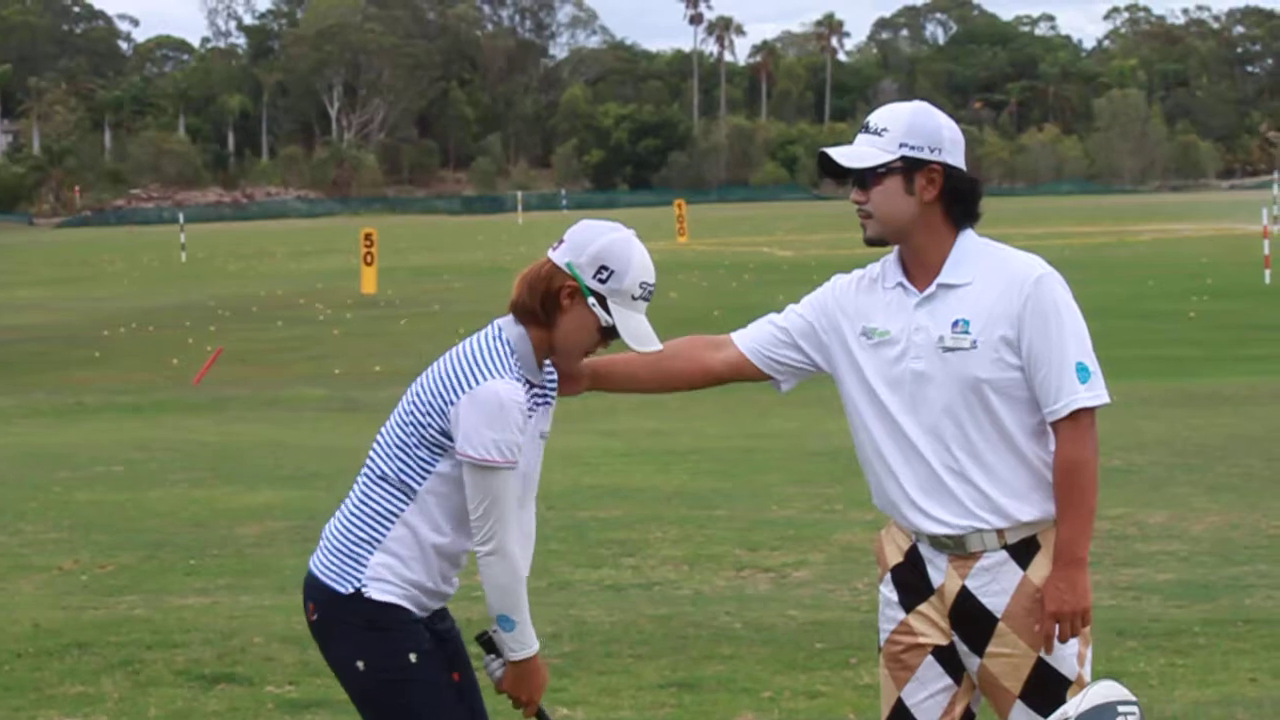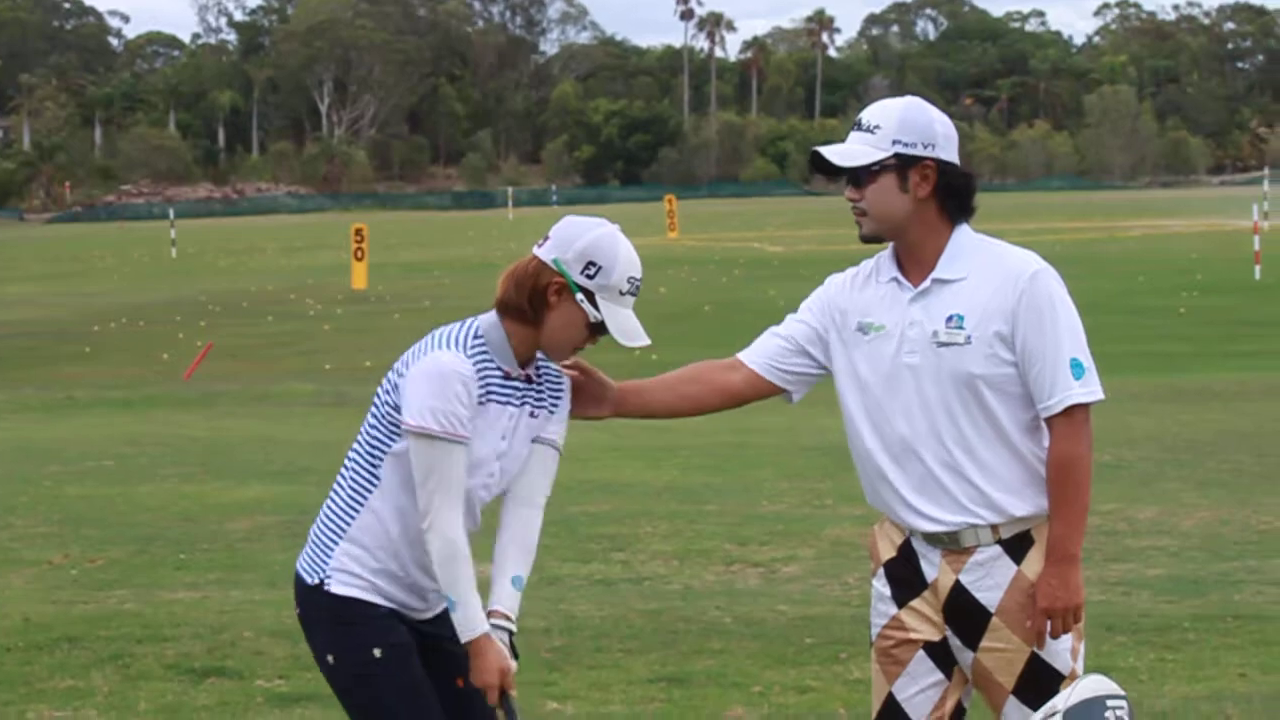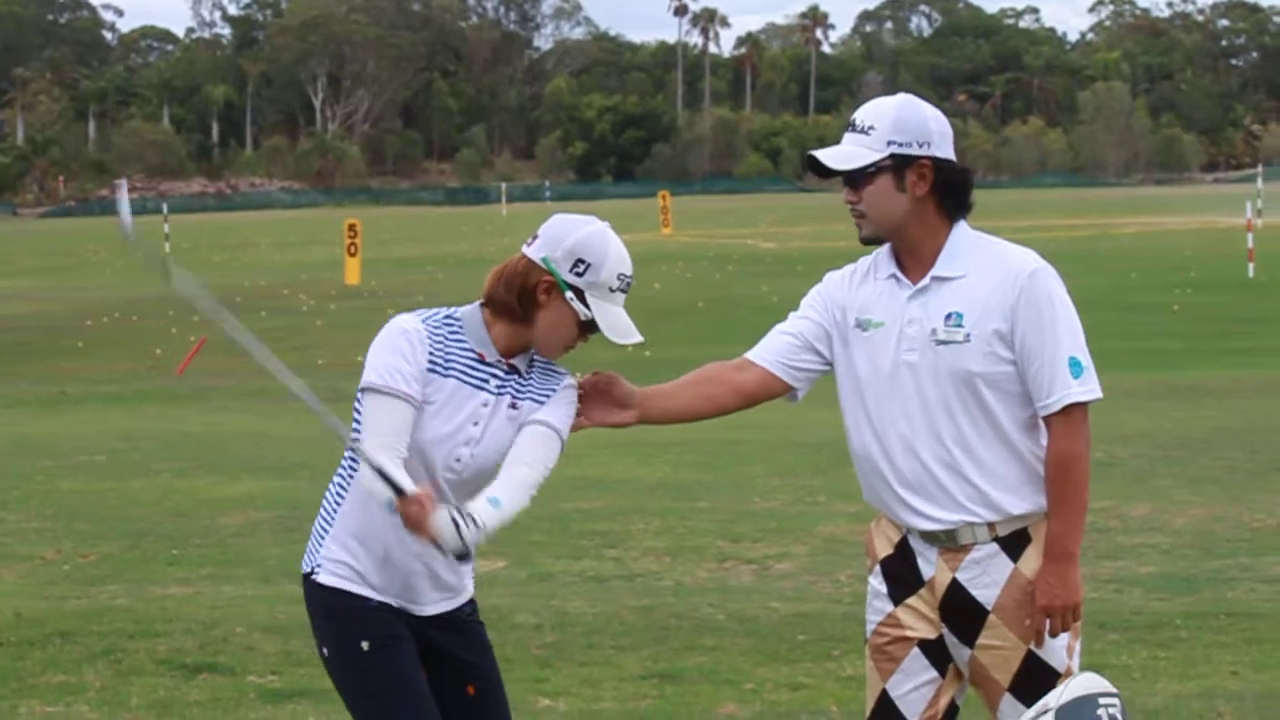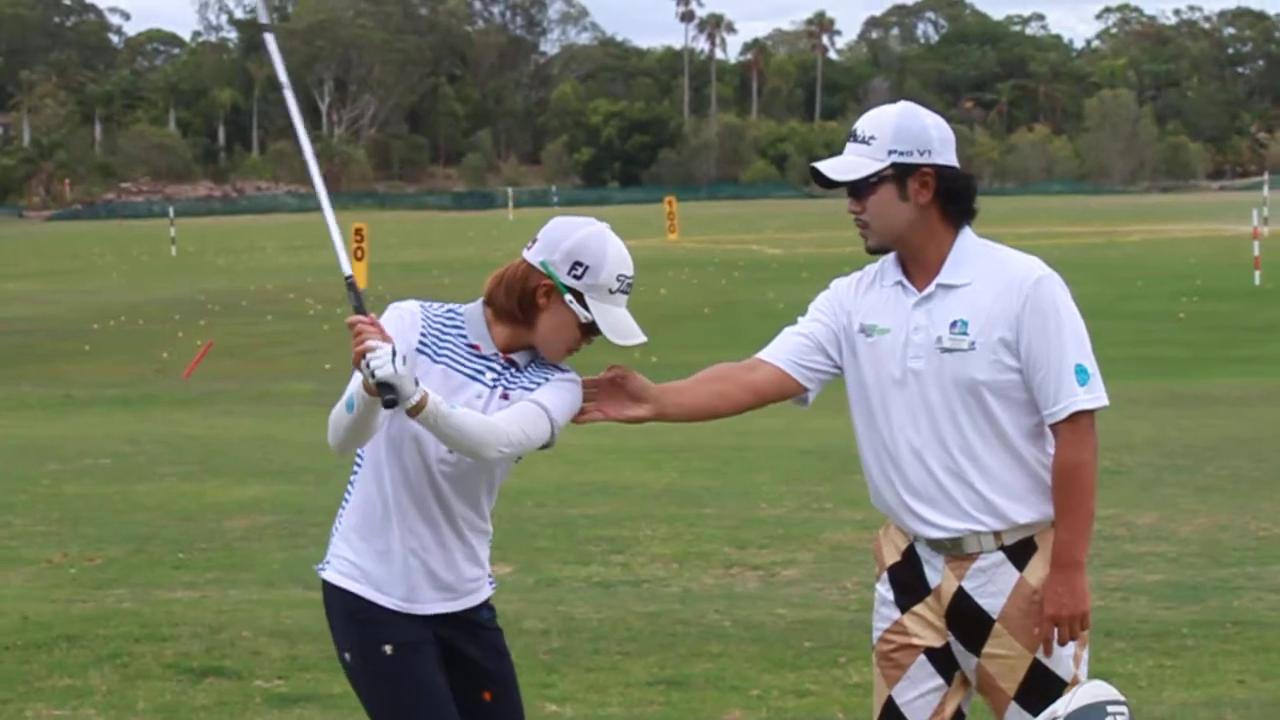
dt=0.3s
person 1, frame 1
left shoulder: (1026, 286)
right shoulder: (848, 303)
left elbow: (1075, 430)
right elbow: (722, 356)
left wrist: (1071, 568)
right wrist: (596, 373)
left hip: (1022, 566)
right hip: (915, 569)
person 1, frame 2
left shoulder: (1020, 282)
right shoulder: (846, 298)
left elbow: (1068, 424)
right elbow: (737, 375)
left wrist: (1063, 563)
right wrist: (619, 398)
left hip: (1013, 561)
right hip: (907, 564)
person 1, frame 3
left shoulder: (1018, 279)
right shoulder: (845, 293)
left elbow: (1067, 422)
right elbow: (748, 376)
left wrist: (1062, 561)
right wrist: (642, 405)
left hip: (1011, 558)
right hip: (904, 562)
person 1, frame 4
left shoulder: (1024, 287)
right shoulder: (853, 300)
left elbow: (1074, 431)
right elbow: (758, 376)
left wrist: (1069, 570)
right wrist: (656, 401)
left hip: (1017, 567)
right hip: (912, 568)
person 2, frame 1
left shoulder: (540, 378)
right shoulder: (494, 388)
left elbow: (519, 509)
right elbow: (493, 542)
left wrist: (516, 640)
right wrist: (522, 652)
left hip: (416, 598)
right hip: (363, 602)
person 2, frame 2
left shoulder: (551, 388)
right shoulder: (448, 366)
left elbow: (525, 510)
right elbow: (439, 520)
left wrist: (500, 623)
right wrist: (476, 637)
left hip: (424, 601)
right hip: (349, 594)
person 2, frame 3
left shoulder: (552, 390)
right shoulder: (414, 338)
left elbow: (520, 481)
right elbow: (373, 467)
left wrist: (463, 527)
right wrist: (411, 501)
left hip: (446, 597)
right hip: (354, 590)
person 2, frame 4
left shoulder: (557, 386)
right shoulder: (413, 324)
left elbow: (492, 440)
right elbow: (342, 436)
left wrist: (412, 395)
right wrist: (370, 382)
left hip: (462, 599)
right hip: (371, 594)
